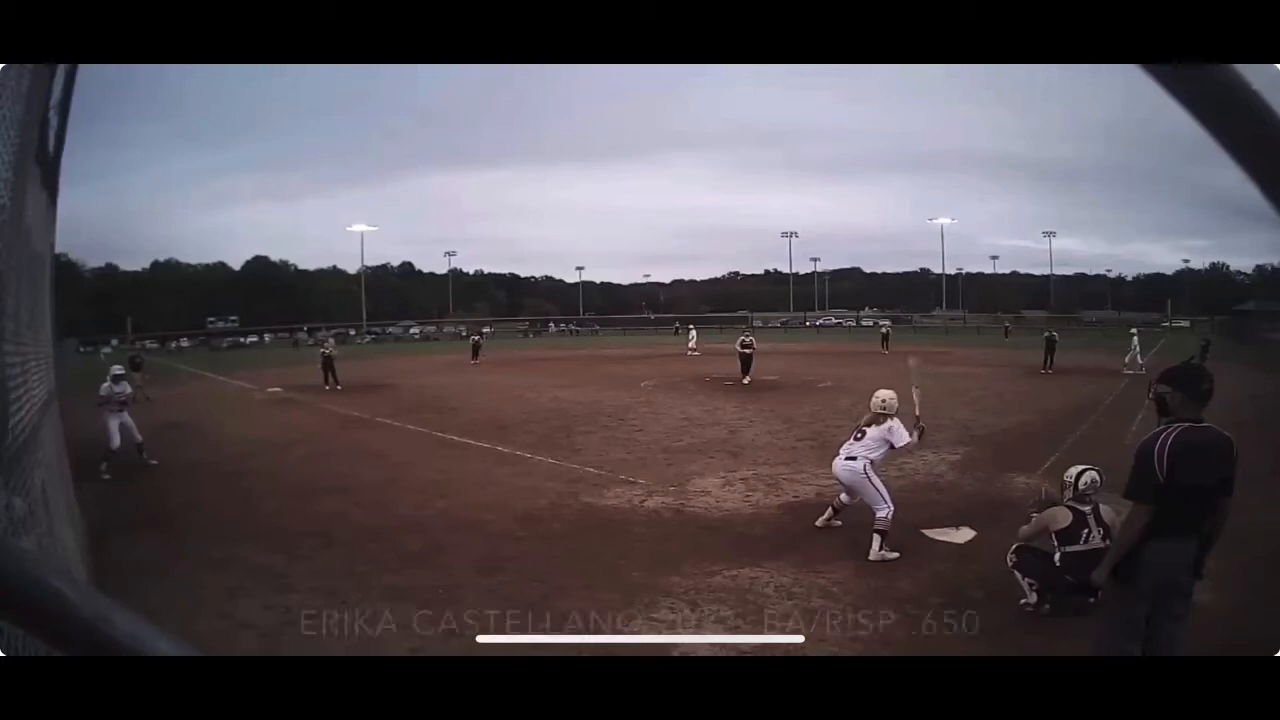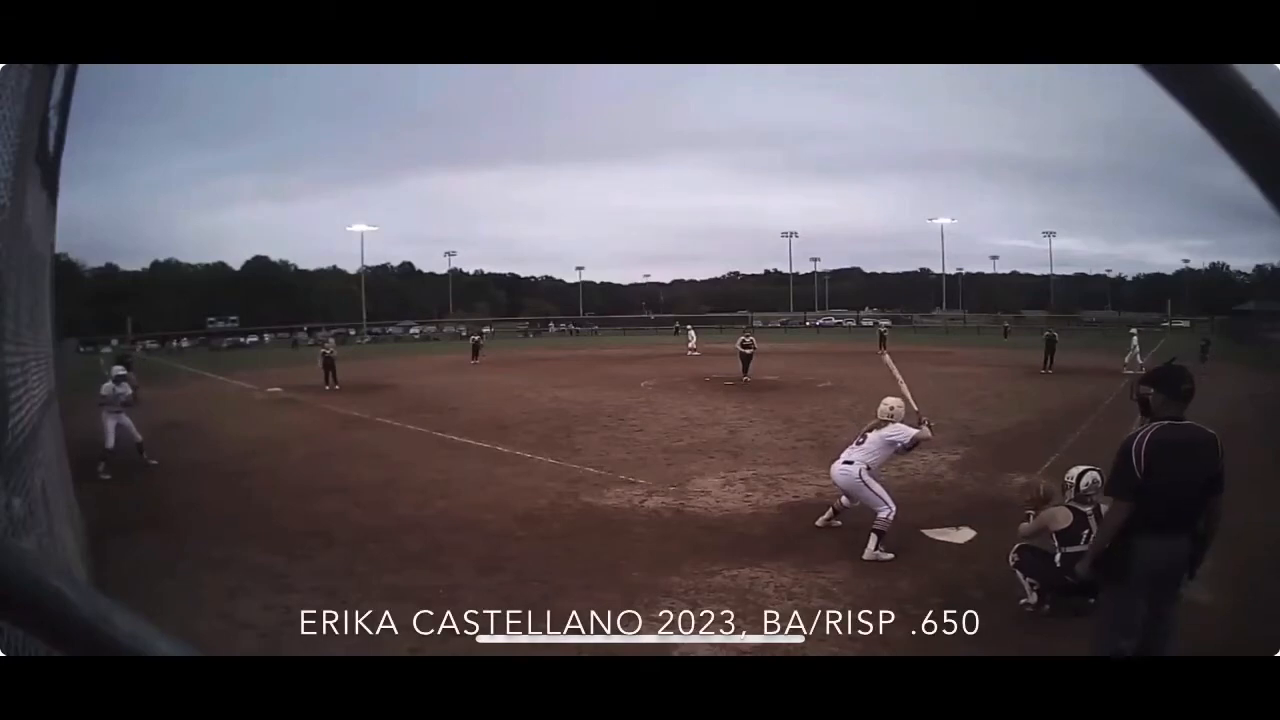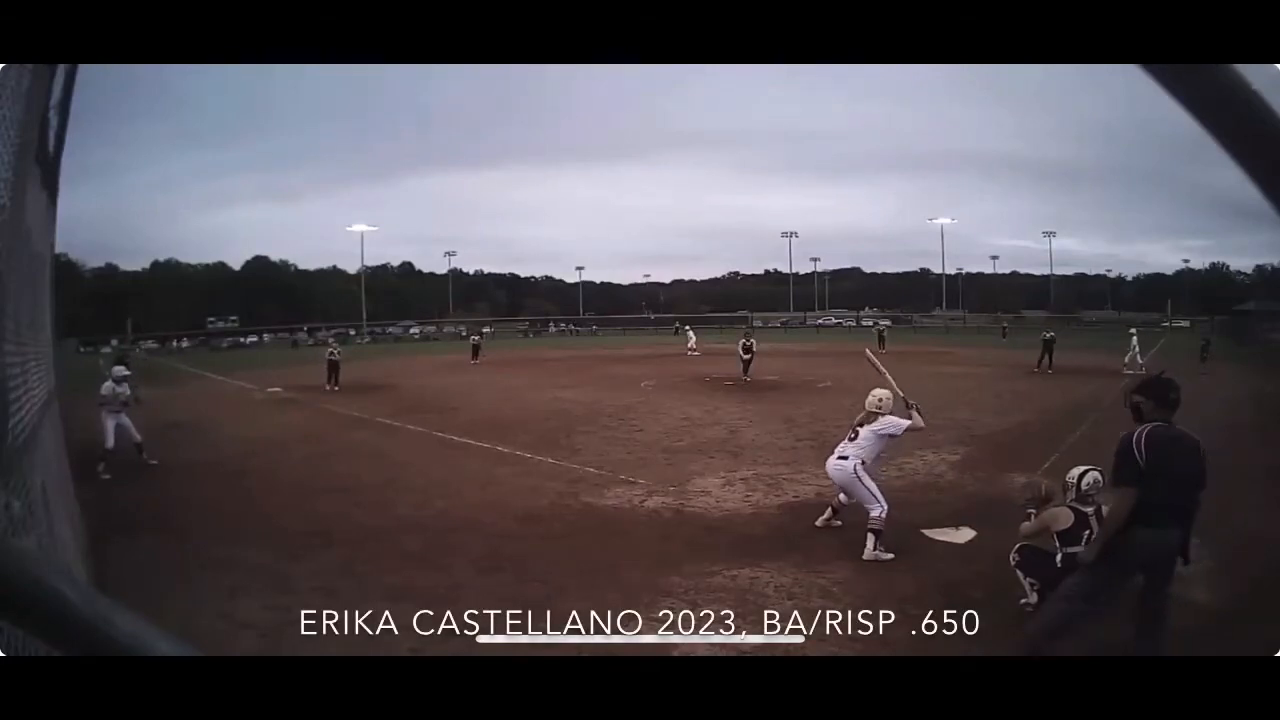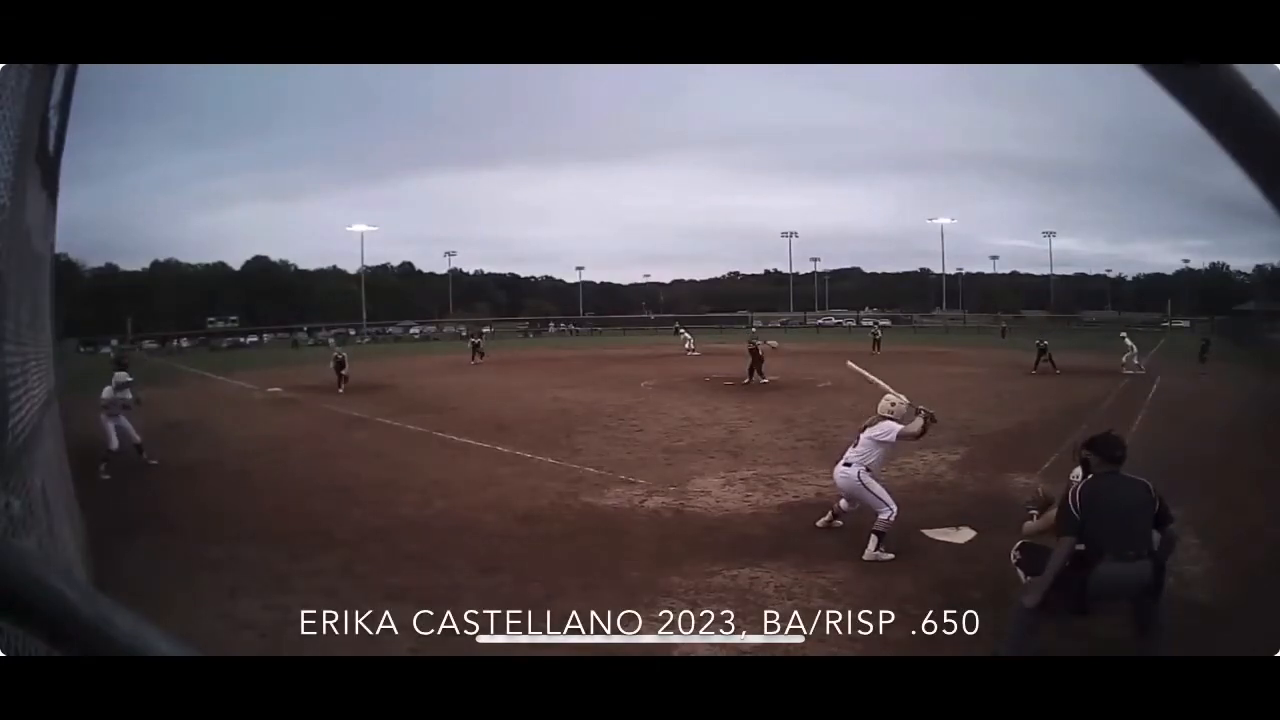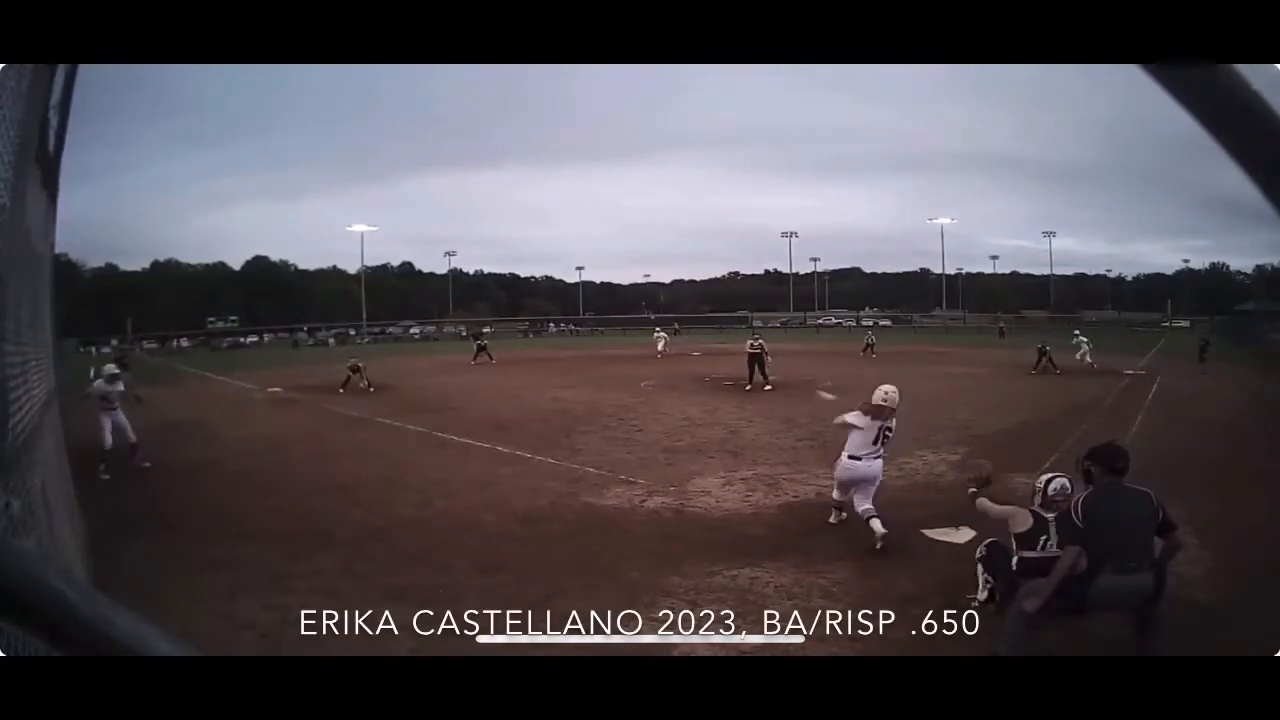
dt=0.7s
person 1, frame 1
left shoulder: (1159, 444)
right shoulder: (1224, 444)
left elbow: (1140, 516)
right elbow: (1221, 511)
left wrist: (1107, 565)
right wrist: (1201, 552)
left hip: (1146, 554)
right hip: (1186, 554)
left knee: (1120, 636)
right knee: (1167, 636)
person 1, frame 2
left shoulder: (1140, 443)
right shoulder: (1210, 442)
left elbow: (1119, 513)
right elbow: (1214, 508)
left wrist: (1089, 558)
right wrist: (1199, 552)
left hip: (1137, 549)
right hip: (1181, 548)
left knee: (1118, 631)
right knee: (1160, 620)
person 1, frame 3
left shoulder: (1136, 440)
right shoulder: (1193, 445)
left elbow: (1124, 503)
right elbow: (1194, 501)
left wrist: (1095, 547)
left hip: (1134, 536)
right hip: (1171, 538)
left knee: (1073, 597)
right knee: (1155, 604)
left ankle: (1033, 647)
person 1, frame 4
left shoulder: (1079, 492)
right shoulder: (1145, 489)
left elbow: (1065, 547)
right elbow: (1169, 536)
left wrist: (1038, 591)
right wrist: (1156, 568)
left hip: (1101, 576)
right hip: (1143, 575)
left knee: (1031, 598)
right knee: (1147, 594)
left ankle: (1013, 652)
person 1, frame 5
left shoulder: (1083, 503)
right shoulder: (1148, 499)
left elbow: (1070, 557)
right elbow: (1174, 542)
left wrist: (1039, 598)
left hip: (1102, 588)
right hip: (1146, 587)
left knee: (1029, 596)
left ankle: (1008, 652)
right ankle: (1150, 648)
